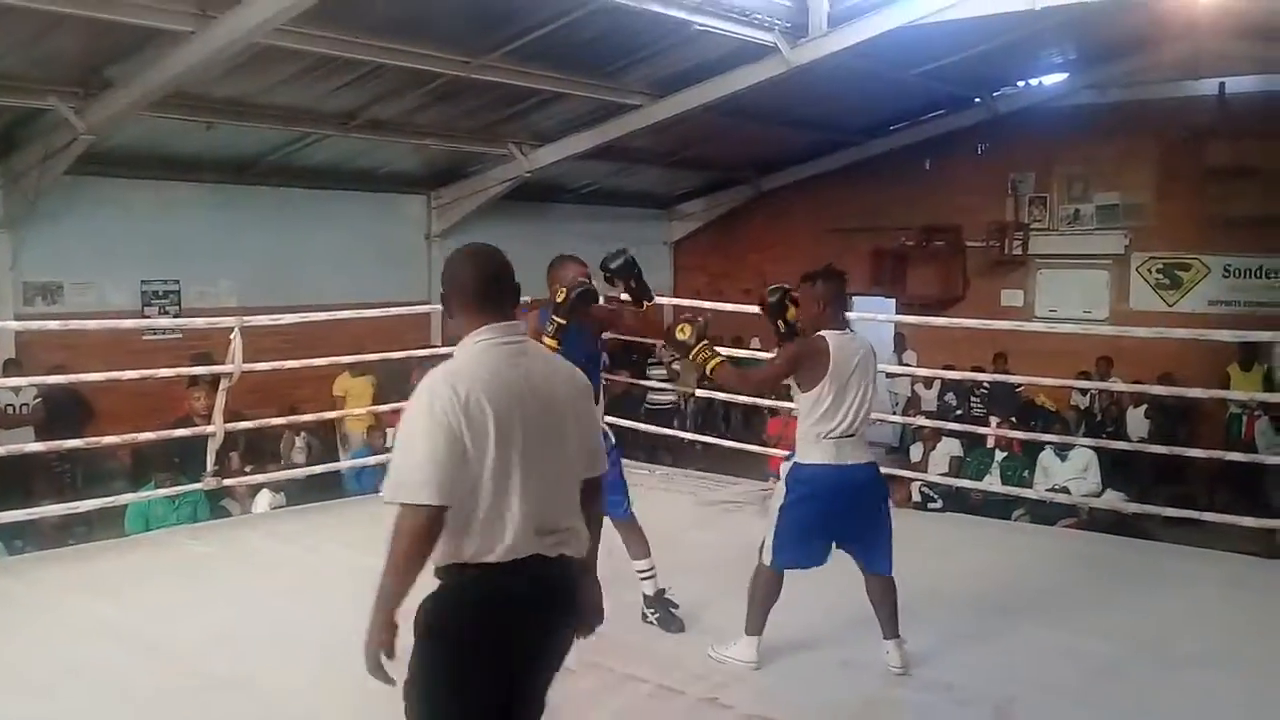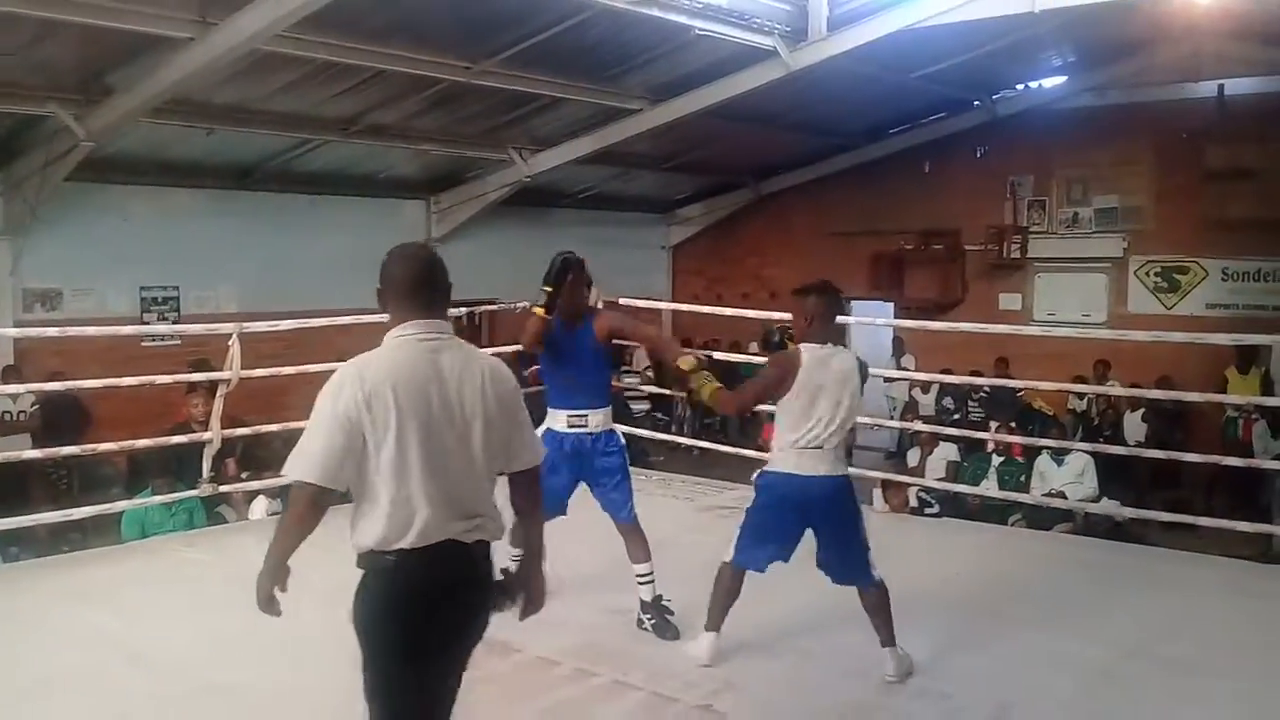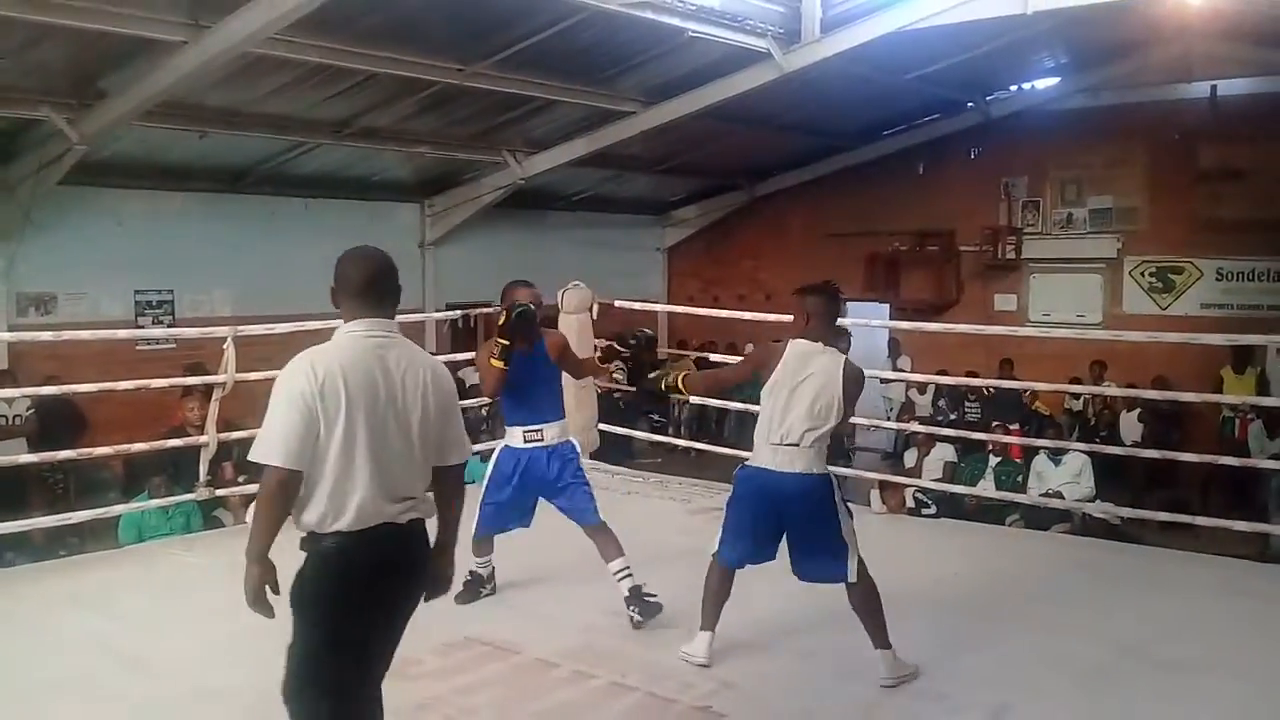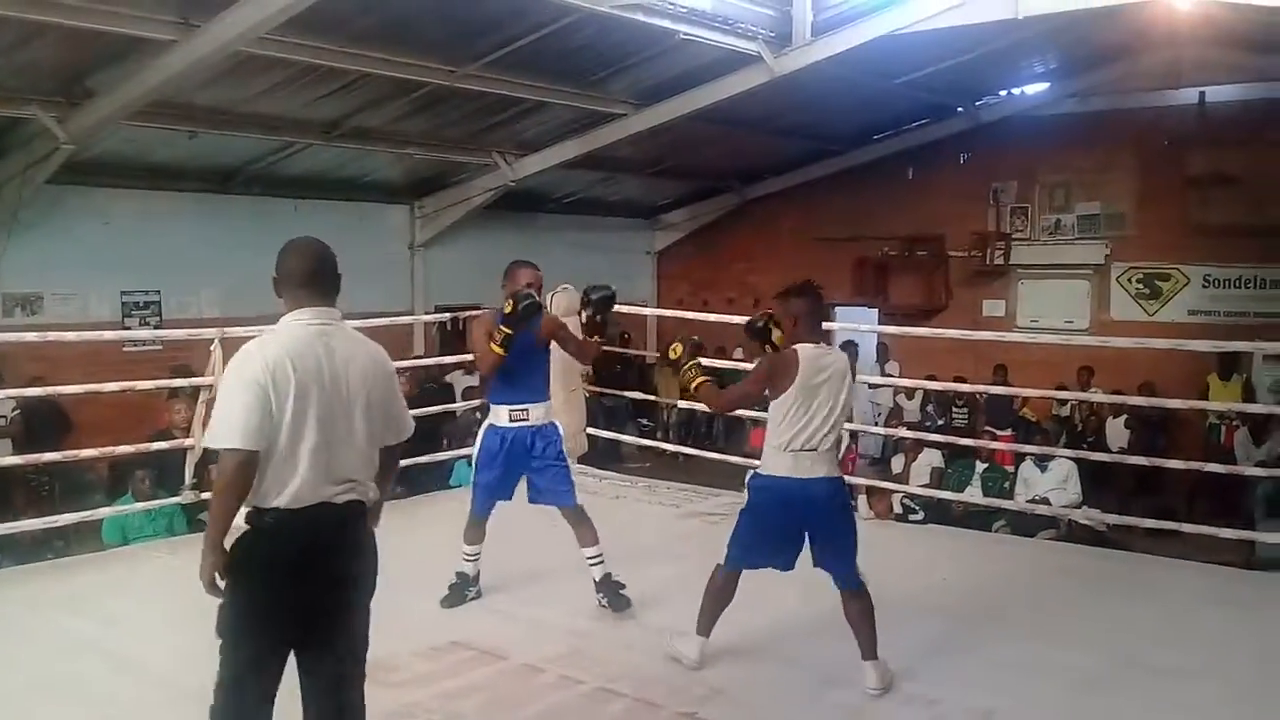
dt=0.3s
person 1, frame 1
left shoulder: (446, 385)
right shoulder: (569, 376)
left elbow: (423, 517)
right elbow: (591, 488)
left wrist: (384, 612)
right wrist: (586, 575)
left hip: (478, 596)
right hip: (557, 588)
person 1, frame 2
left shoulder: (360, 378)
right shoulder: (493, 373)
left elbow: (313, 491)
right elbow: (526, 480)
left wrist: (274, 563)
right wrist: (533, 562)
left hip: (398, 576)
right hip: (471, 569)
person 1, frame 3
left shoulder: (312, 368)
right shoulder: (432, 371)
left elbow: (281, 479)
right elbow: (450, 475)
left wrist: (256, 558)
right wrist: (445, 550)
left hip: (339, 556)
right hip: (408, 549)
person 1, frame 4
left shoulder: (260, 355)
right shoulder: (372, 356)
left elbow: (238, 462)
right elbow: (392, 450)
left wrist: (213, 542)
left hip: (278, 533)
right hip: (349, 531)
left knee: (246, 669)
right knee: (338, 673)
person 2, frame 1
left shoulder: (808, 348)
right shoulder: (865, 348)
left elbow: (749, 383)
left wrist: (699, 348)
right wrist: (786, 330)
left hip: (813, 474)
right hip: (861, 471)
left knee: (772, 559)
right knee: (874, 563)
left ankle: (748, 645)
right ankle: (894, 647)
person 2, frame 2
left shoulder: (788, 361)
right shoulder: (855, 367)
left elbow: (733, 404)
left wrist: (695, 378)
left hip: (782, 479)
right hip: (833, 483)
left knee: (739, 559)
right knee: (863, 571)
left ankle: (709, 639)
right ankle: (893, 655)
person 2, frame 3
left shoulder: (773, 355)
right shoulder: (851, 373)
left elbow: (712, 382)
left wrist: (670, 381)
left hip: (758, 477)
right hip: (810, 481)
left knee: (725, 558)
right knee: (853, 570)
left ankle: (703, 642)
right ankle: (888, 660)
person 2, frame 4
left shoulder: (781, 361)
right shoulder: (844, 365)
left elbow: (722, 402)
left wrist: (687, 363)
right wrist: (777, 342)
left hip: (776, 484)
right hip: (826, 485)
left knee: (731, 563)
right knee: (850, 580)
left ankle: (695, 643)
right ankle: (873, 668)
person 3, frame 1
left shoulder: (595, 315)
right shoulder: (534, 321)
left wrist: (636, 286)
right wrist: (561, 317)
left knee: (624, 518)
left ankle: (653, 598)
person 3, frame 2
left shoulder: (606, 322)
right shoulder: (543, 322)
left elbow: (653, 338)
right elbow: (527, 345)
left wrist: (678, 359)
right wrist: (549, 295)
left hip: (601, 437)
right hip: (557, 436)
left knee: (627, 520)
left ankle: (650, 605)
right ankle: (510, 577)
person 3, frame 3
left shoulder: (553, 341)
right shoulder: (491, 347)
left elbow: (579, 370)
right elbow: (491, 391)
right wrist: (505, 339)
left hip: (557, 449)
right hip: (516, 451)
left knee: (593, 522)
right knee: (483, 526)
left ankle: (633, 595)
right ankle: (482, 576)
person 3, frame 4
left shoulder: (547, 323)
right shoulder: (484, 325)
left elbow: (587, 356)
right elbow: (485, 369)
left wrist: (599, 320)
right wrist: (510, 325)
left hip: (542, 429)
right hip: (500, 430)
left knee: (571, 508)
right knee: (479, 510)
left ankle: (604, 582)
right ankle: (467, 578)
